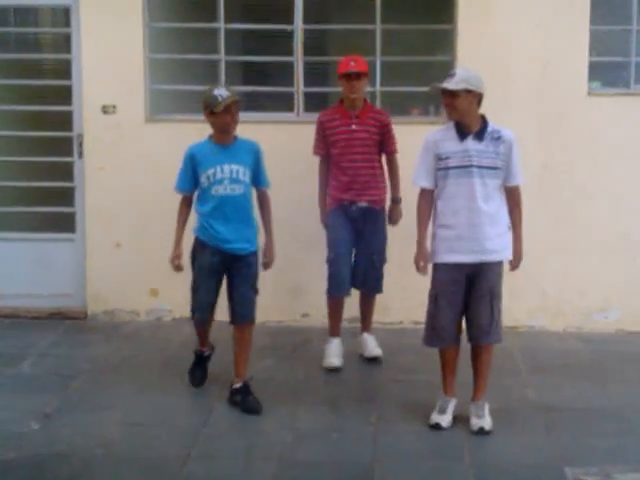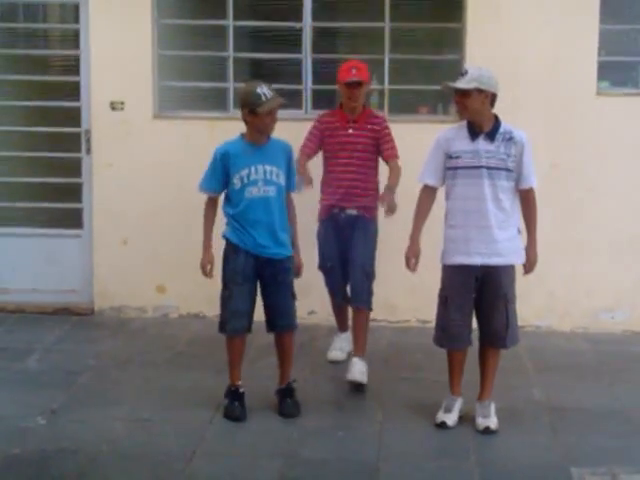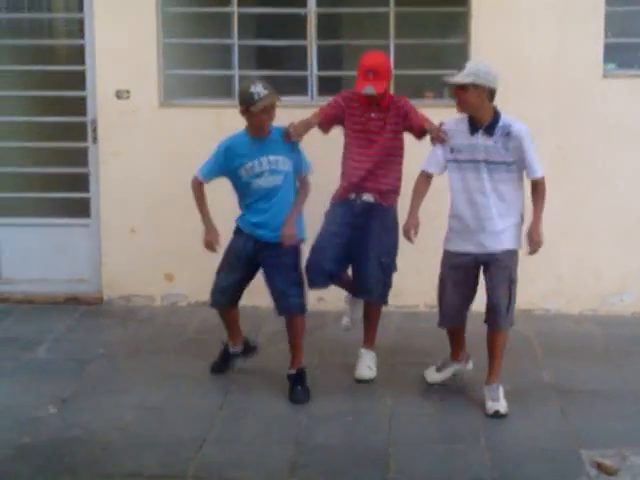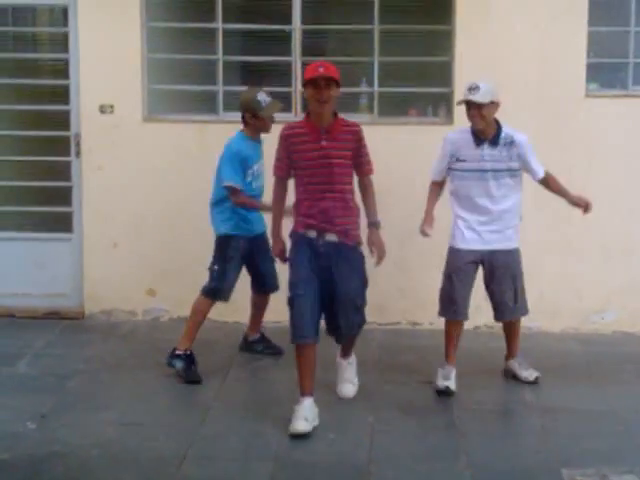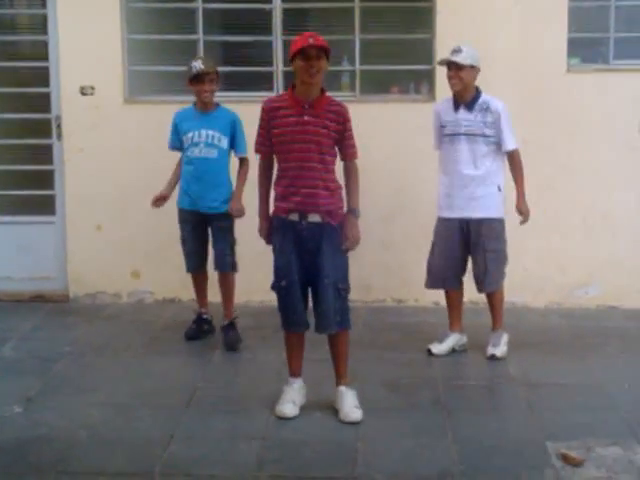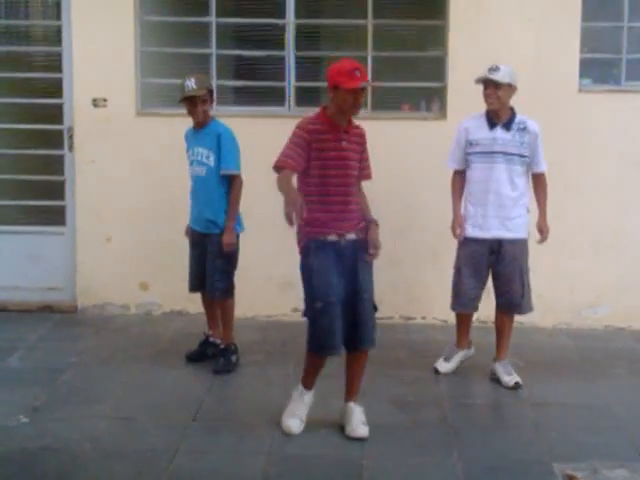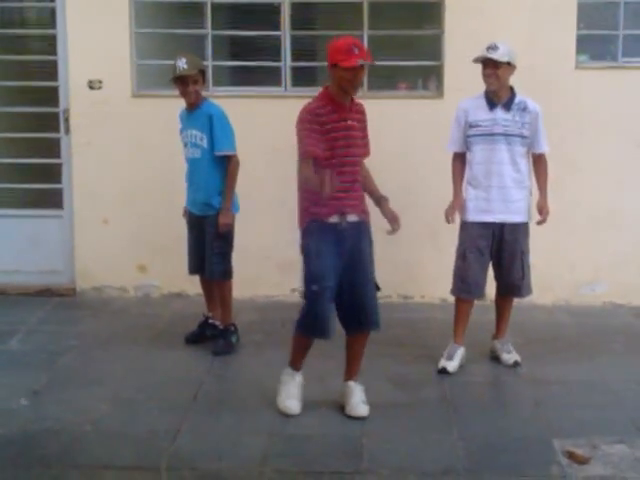
dt=0.7s
person 1, frame 1
left shoulder: (380, 119)
right shoulder: (326, 119)
left elbow: (391, 160)
right elbow: (324, 163)
left wrist: (396, 200)
right wrist: (321, 204)
left hip: (372, 206)
right hip: (339, 207)
left knee: (370, 271)
right knee: (338, 272)
left ankle: (366, 334)
right ankle: (334, 339)
person 1, frame 2
left shoulder: (378, 123)
right shoulder: (324, 121)
left elbow: (394, 164)
right elbow: (303, 156)
left wrist: (389, 192)
right wrist: (303, 172)
left hip: (364, 213)
right hip: (331, 212)
left knee: (361, 281)
right knee: (334, 278)
left ankle: (359, 358)
right ankle: (343, 333)
person 1, frame 3
left shoulder: (401, 107)
right shoulder: (347, 102)
left elbow: (429, 129)
right elbow: (316, 119)
left wrist: (438, 134)
right wrist: (297, 129)
left hip: (382, 204)
right hip: (346, 199)
left knee: (375, 277)
right knee: (320, 267)
left ankle: (368, 350)
right ankle: (355, 294)
person 1, frame 4
left shoulder: (353, 132)
right shoulder: (290, 134)
left elbow: (365, 180)
right elbow: (281, 184)
left wrist: (374, 227)
right wrist: (276, 232)
left hip: (345, 237)
right hip: (306, 239)
left knee: (348, 312)
right knee: (303, 317)
left ankle: (347, 359)
right ankle: (307, 402)
person 1, frame 5
left shoulder: (338, 112)
right shoulder: (273, 108)
left elbow: (351, 166)
right elbow: (265, 163)
left wrist: (353, 216)
right wrist: (263, 214)
left hip: (329, 220)
right hip: (287, 220)
left knee: (334, 303)
right knee: (291, 302)
left ankle: (344, 388)
right ankle: (294, 384)
person 1, frame 6
left shoulder: (358, 135)
right shoulder: (309, 129)
right elbow: (284, 171)
left wrist: (371, 224)
right wrist: (290, 198)
left hip: (355, 241)
right hip: (319, 242)
left knee: (362, 324)
right knee: (324, 324)
left ankle: (352, 404)
right ankle: (304, 393)
person 1, frame 7
left shoulder: (359, 113)
right shoulder: (312, 113)
right elbow: (306, 166)
left wrist: (383, 203)
right wrist: (318, 183)
left hip: (356, 222)
right hip: (321, 224)
left knee: (363, 306)
right knee: (318, 304)
left ankle: (352, 384)
right ankle: (292, 374)
person 2, frame 1
left shoulder: (503, 140)
right shoulder: (435, 141)
left elbow: (512, 191)
right elbow: (426, 194)
left wrist: (517, 237)
right wrist: (420, 242)
left hip: (490, 250)
right hip: (448, 250)
left knee: (484, 328)
right knee: (445, 325)
left ankle: (479, 401)
right ankle: (448, 397)
person 2, frame 2
left shoulder: (516, 140)
right shoulder: (447, 140)
left elbow: (527, 194)
right elbow: (429, 190)
left wrist: (532, 243)
right wrist: (414, 239)
left hip: (501, 252)
right hip: (458, 252)
left knee: (495, 329)
right knee: (454, 326)
left ankle: (485, 401)
right ankle: (454, 397)
person 2, frame 3
left shoulder: (515, 132)
right shoulder: (451, 130)
left elbow: (537, 179)
right elbow: (428, 172)
left wrist: (536, 223)
right wrist: (412, 212)
left hip: (499, 239)
right hip: (461, 238)
left knee: (498, 311)
right knee: (451, 307)
left ankle: (494, 385)
right ankle: (458, 357)
person 2, frame 4
left shoulder: (517, 142)
right shoulder: (454, 140)
left elbow: (542, 176)
right elbow: (438, 180)
left wrist: (570, 197)
right wrist: (429, 213)
left hip: (505, 238)
right hip: (466, 237)
left knee: (510, 302)
right knee: (455, 302)
left ankle: (513, 360)
right ankle: (448, 367)
person 2, frame 5
left shoulder: (494, 109)
right shoulder: (441, 110)
left elbow: (512, 153)
left wrist: (521, 196)
left hip: (486, 207)
right hip: (450, 206)
left knee: (489, 272)
right knee: (446, 269)
left ankle: (498, 333)
right ankle: (456, 333)
person 2, frame 6
left shoulder: (530, 130)
right shoulder: (468, 128)
left elbow: (538, 175)
right elbow: (459, 173)
left wrist: (542, 216)
right wrist: (456, 213)
left hip: (513, 228)
right hip: (475, 226)
left knee: (511, 295)
right knee: (465, 290)
left ankle: (501, 361)
right ankle: (462, 346)
person 2, frame 7
left shoulder: (529, 110)
right shoulder: (467, 109)
left elbow: (538, 156)
right elbow: (459, 156)
left wrist: (543, 197)
right wrist: (456, 195)
left hip: (515, 210)
right hip: (477, 210)
left knee: (511, 278)
right knee: (468, 277)
left ankle: (500, 340)
right ankle: (457, 344)
person 3, frame 1
left shoulder: (251, 149)
right shoulder: (196, 153)
left elbow: (262, 196)
right elbow: (187, 200)
left wrist: (269, 241)
right wrist: (177, 245)
left hip: (245, 246)
right hip: (209, 245)
left knee: (244, 316)
right knee: (203, 311)
left ankle: (239, 384)
right ankle: (203, 351)
person 3, frame 2
left shoulder: (284, 150)
right shoulder: (227, 153)
left elbow: (287, 201)
right elbow: (212, 201)
left wrist: (296, 249)
right wrist: (206, 248)
left hip: (278, 252)
right hip: (240, 251)
left knee: (285, 323)
right knee: (236, 322)
left ankle: (285, 387)
right ankle: (235, 389)
person 3, frame 3
left shoulder: (287, 139)
right shoulder: (232, 147)
left elbow: (303, 182)
right elbow: (198, 181)
left wrist: (292, 220)
right wrist: (208, 226)
left hip: (281, 236)
right hip: (247, 232)
left knee: (292, 304)
right knee: (222, 296)
left ankle: (297, 370)
right ankle: (237, 345)
person 3, frame 4
left shoulder: (255, 144)
right shoulder: (237, 150)
right elbow: (236, 196)
right wrist: (275, 209)
left hip: (253, 228)
right hip: (232, 229)
left knee: (266, 283)
right knee: (215, 289)
left ankle: (253, 337)
right ankle: (182, 351)
person 3, frame 5
left shoulder: (230, 119)
right shoulder: (181, 118)
left elbow: (243, 161)
left wrist: (237, 197)
right wrist: (168, 189)
left hip: (220, 205)
right hip: (189, 205)
left knee: (225, 263)
right knee: (195, 264)
left ankle: (230, 322)
right ankle: (203, 316)
person 3, frame 6
left shoulder: (222, 134)
right shoulder: (189, 135)
left elbow: (236, 181)
left wrist: (230, 227)
left hip: (220, 227)
right hip: (199, 226)
left knee: (222, 287)
right knee: (202, 285)
left ankle: (229, 346)
right ankle: (213, 339)
person 3, frame 7
left shoulder: (214, 114)
right shoulder: (184, 116)
left elbow: (232, 161)
left wrist: (227, 208)
left hip: (216, 209)
right hip: (195, 207)
left knee: (219, 269)
right knee: (201, 267)
left ankle: (228, 327)
right ankle: (212, 320)
